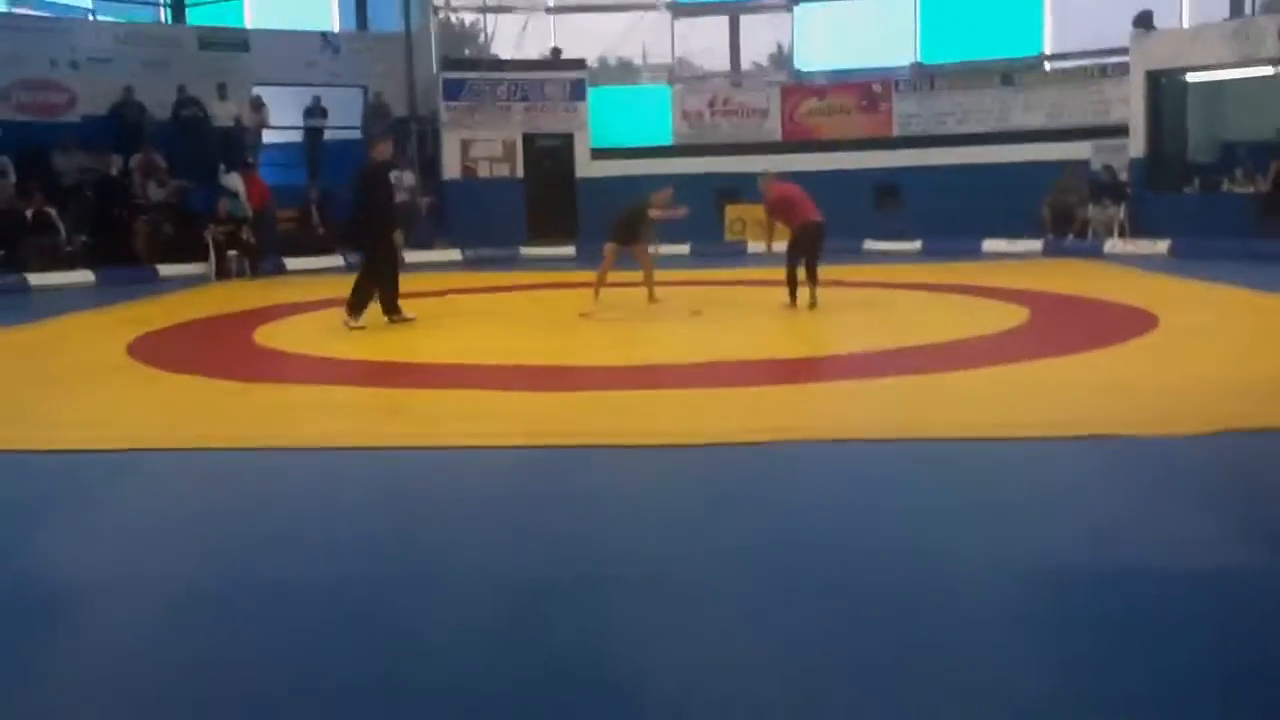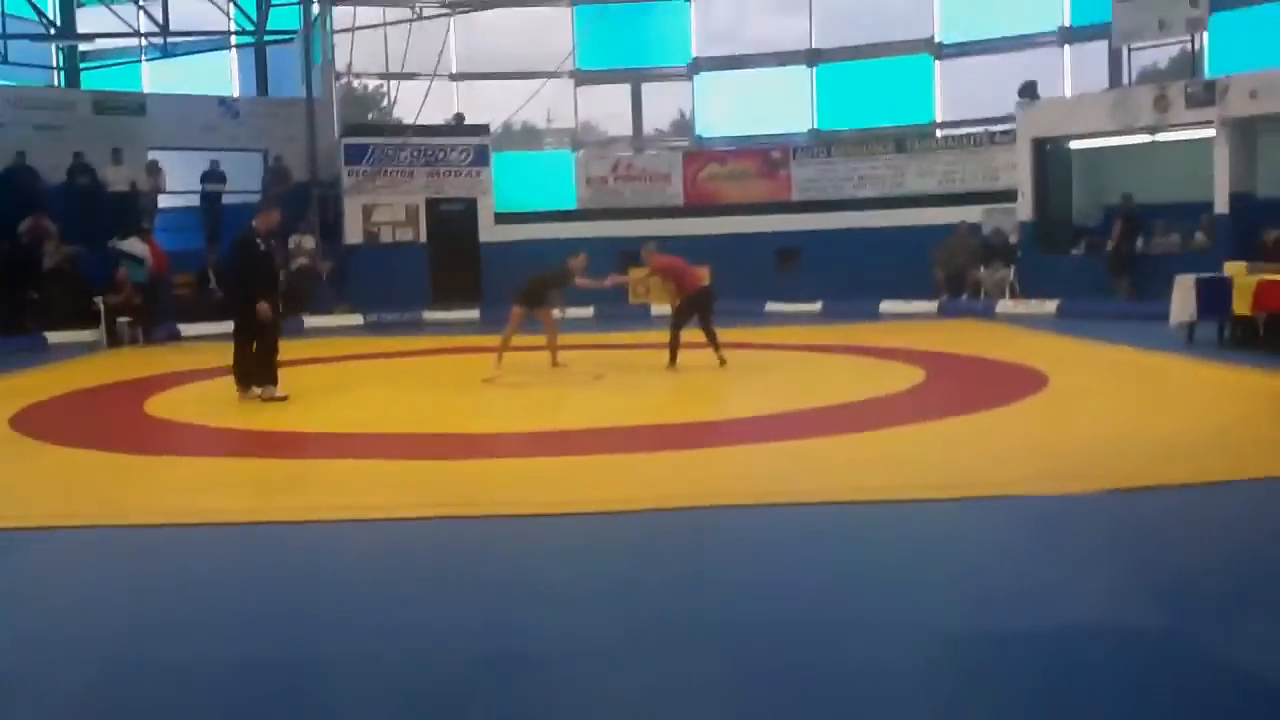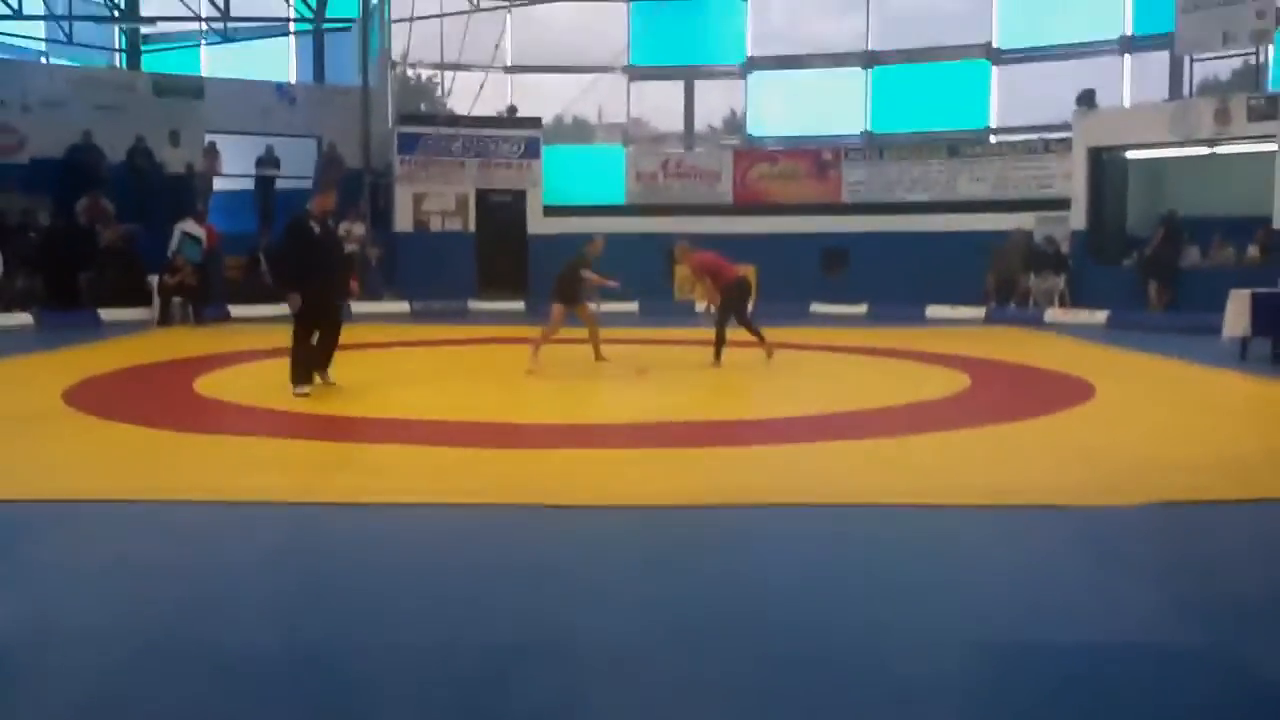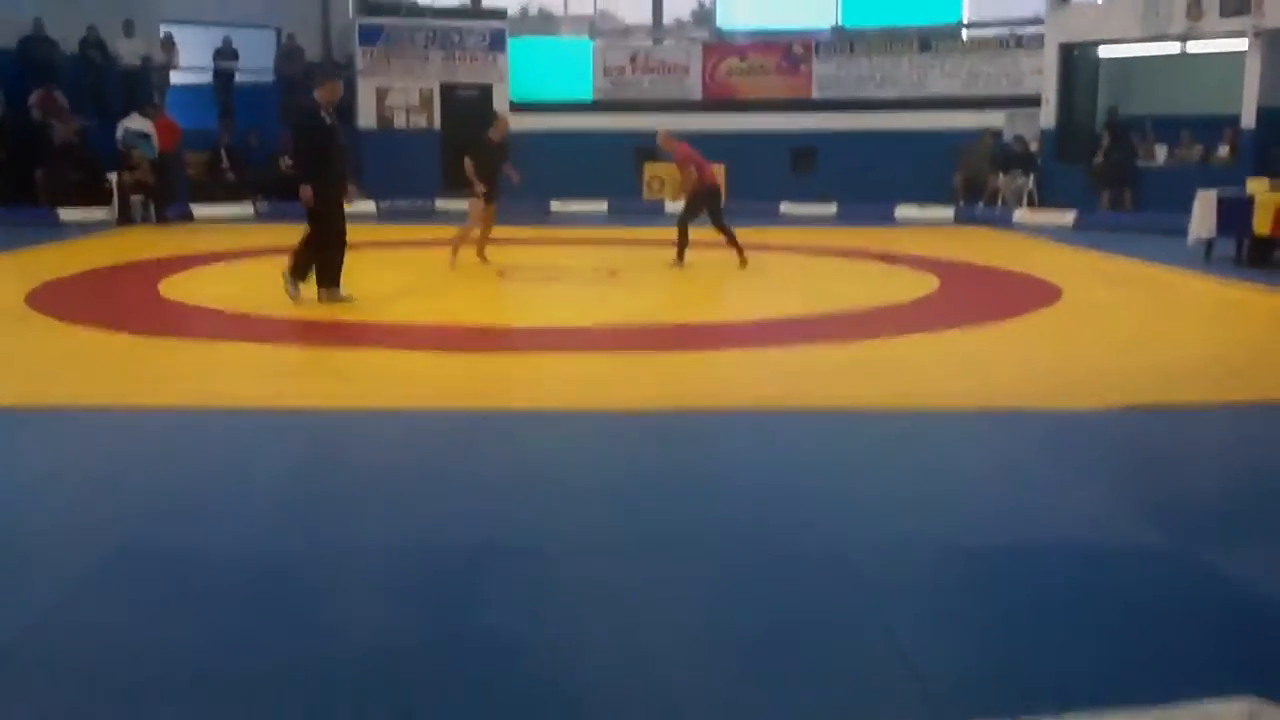
dt=0.7s
person 1, frame 1
left shoulder: (375, 169)
right shoulder: (375, 170)
right elbow: (382, 204)
right wrist: (394, 230)
left hip: (377, 228)
right hip: (375, 229)
left knee: (388, 270)
right knee: (374, 271)
left ankle: (393, 311)
right ankle: (353, 312)
person 1, frame 2
left shoulder: (266, 239)
right shoulder: (245, 240)
right elbow: (241, 274)
left wrist: (272, 299)
right wrist: (259, 301)
left hip: (266, 301)
right hip: (248, 303)
left knee: (268, 344)
right knee: (244, 344)
left ankle: (267, 385)
right ankle: (246, 385)
person 1, frame 3
left shoulder: (328, 224)
right shoulder: (298, 224)
left elbow: (337, 255)
right elbow: (285, 260)
left wrist: (346, 278)
right wrist: (292, 290)
left hip: (328, 288)
right hip: (306, 290)
left knee: (332, 330)
right knee: (304, 334)
left ankle: (319, 367)
right ankle: (301, 381)
person 1, frame 4
left shoulder: (330, 113)
right shoulder: (309, 114)
right elbow: (302, 152)
left wrist: (345, 182)
right wrist: (305, 183)
left hip: (333, 186)
right hip: (318, 186)
left knee: (336, 237)
right knee: (321, 234)
left ankle: (329, 286)
right ankle: (295, 274)
